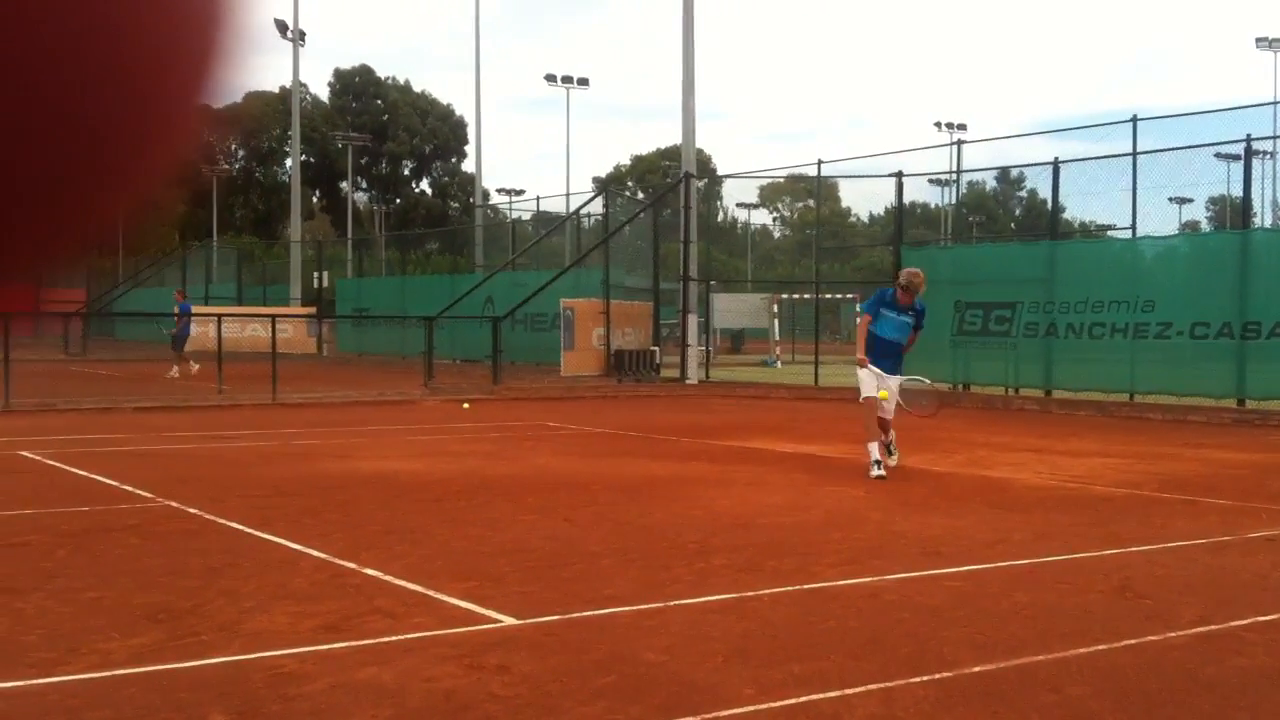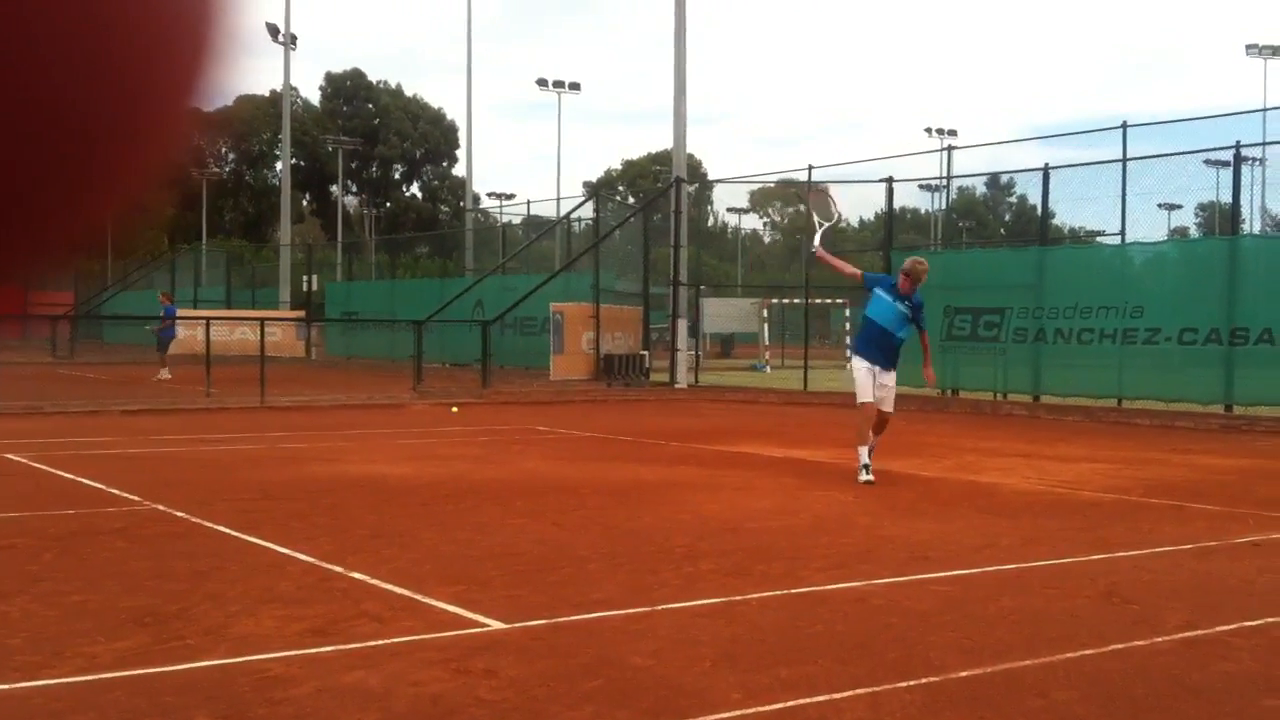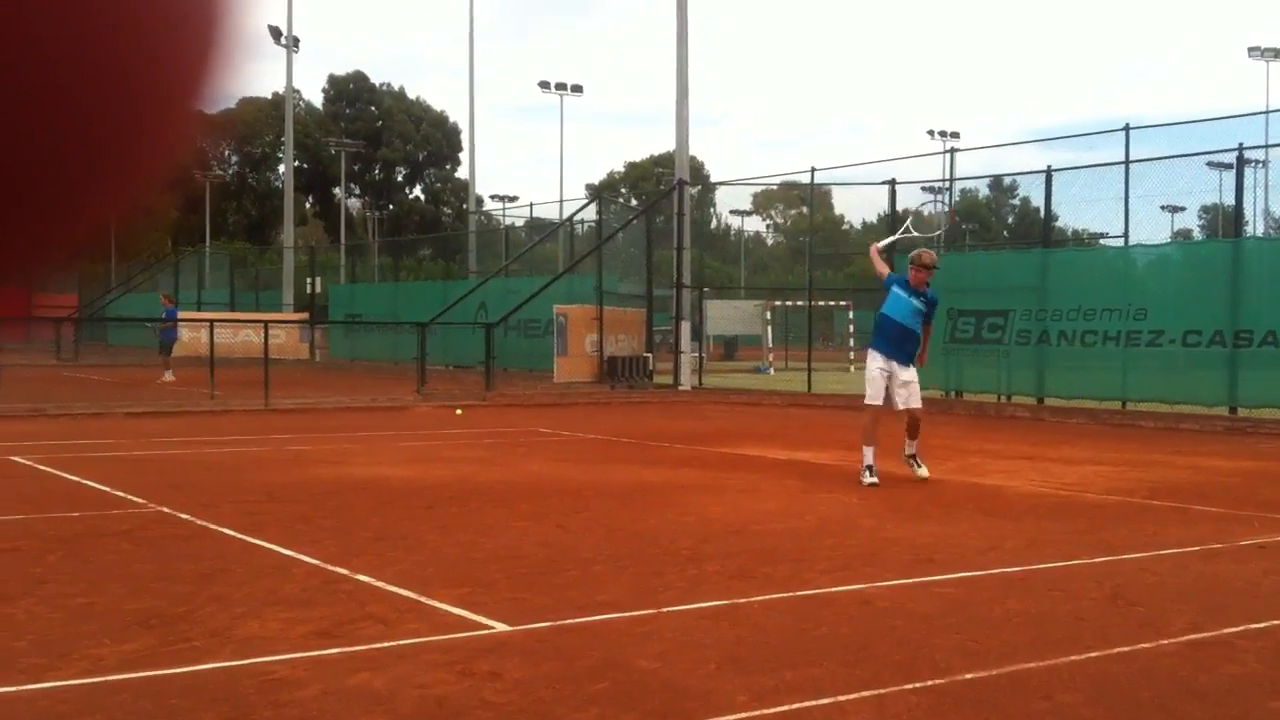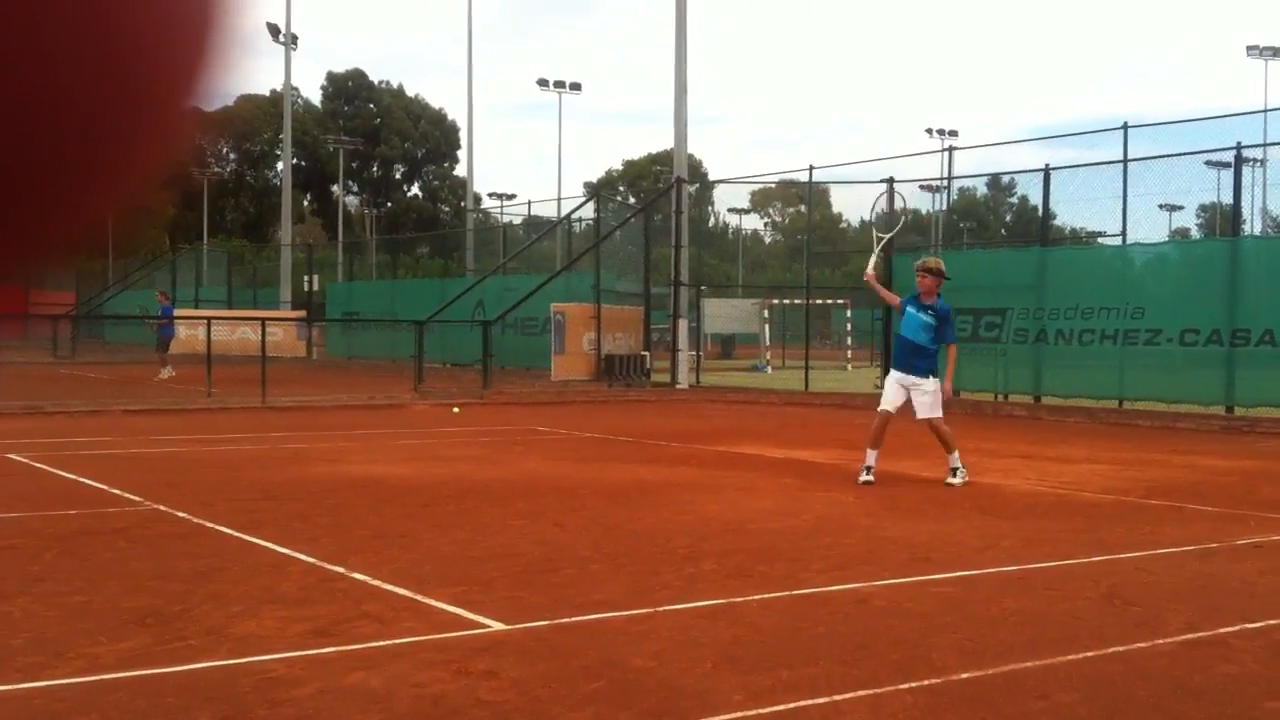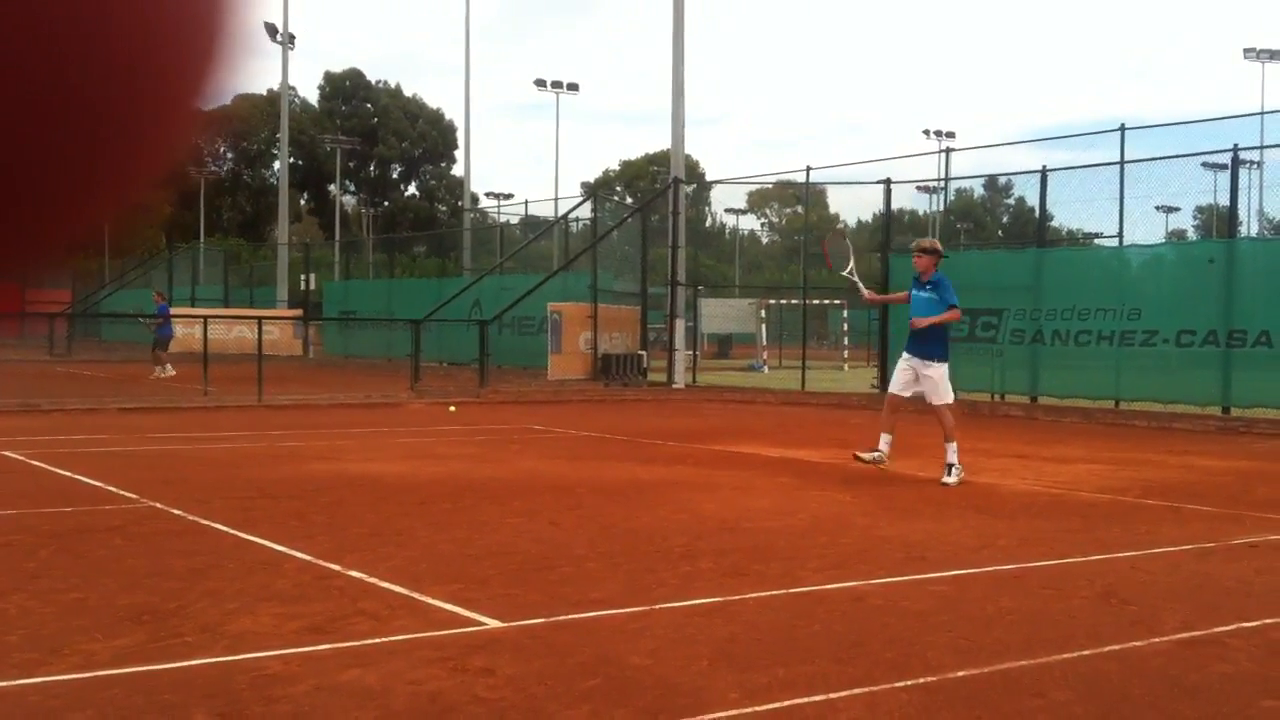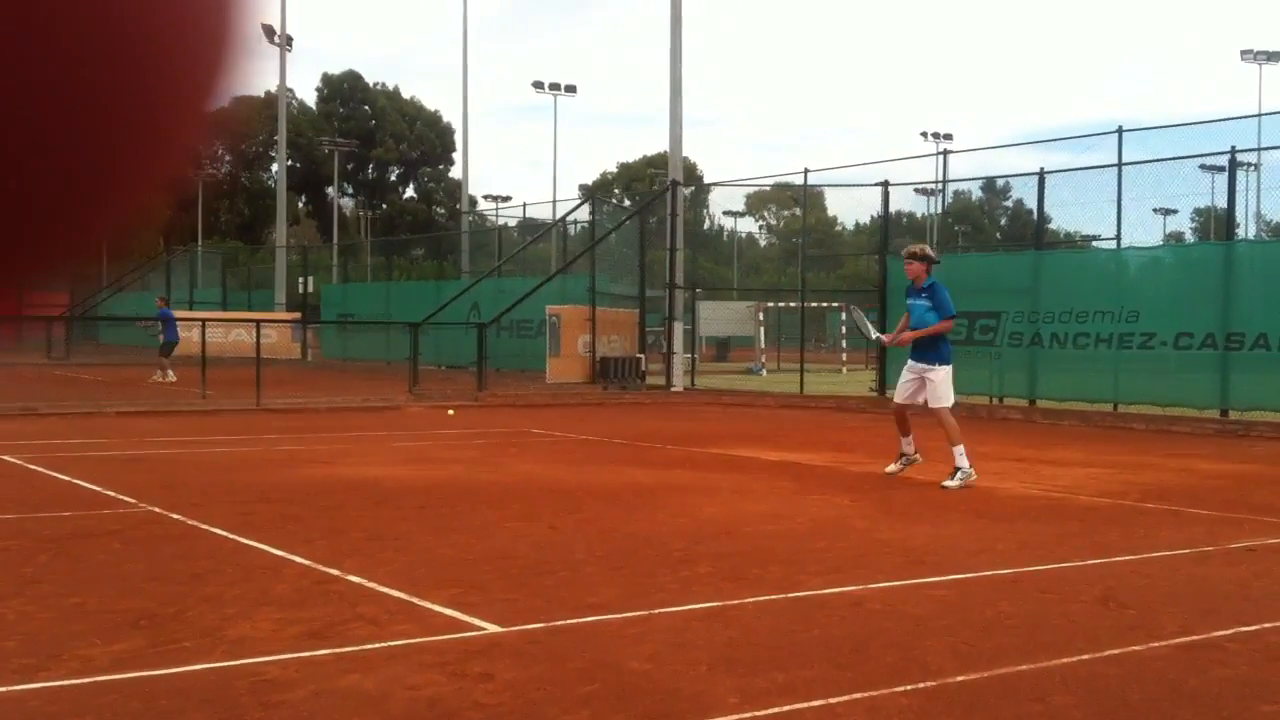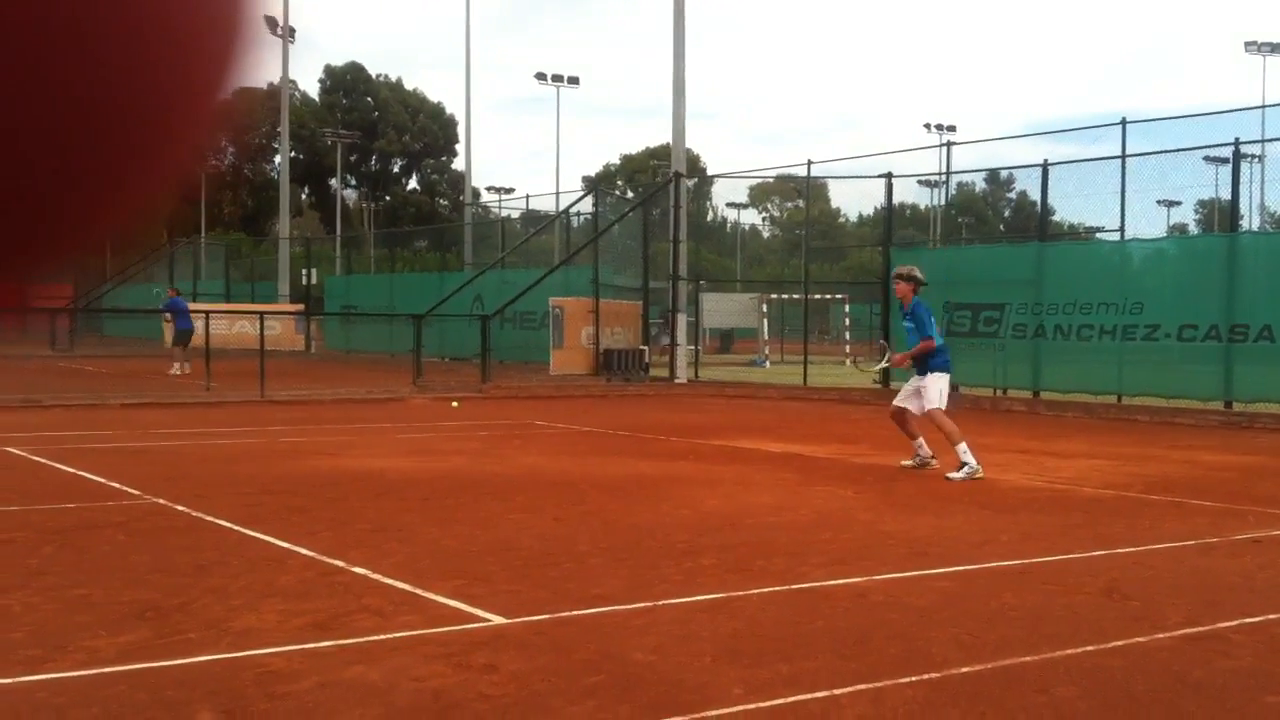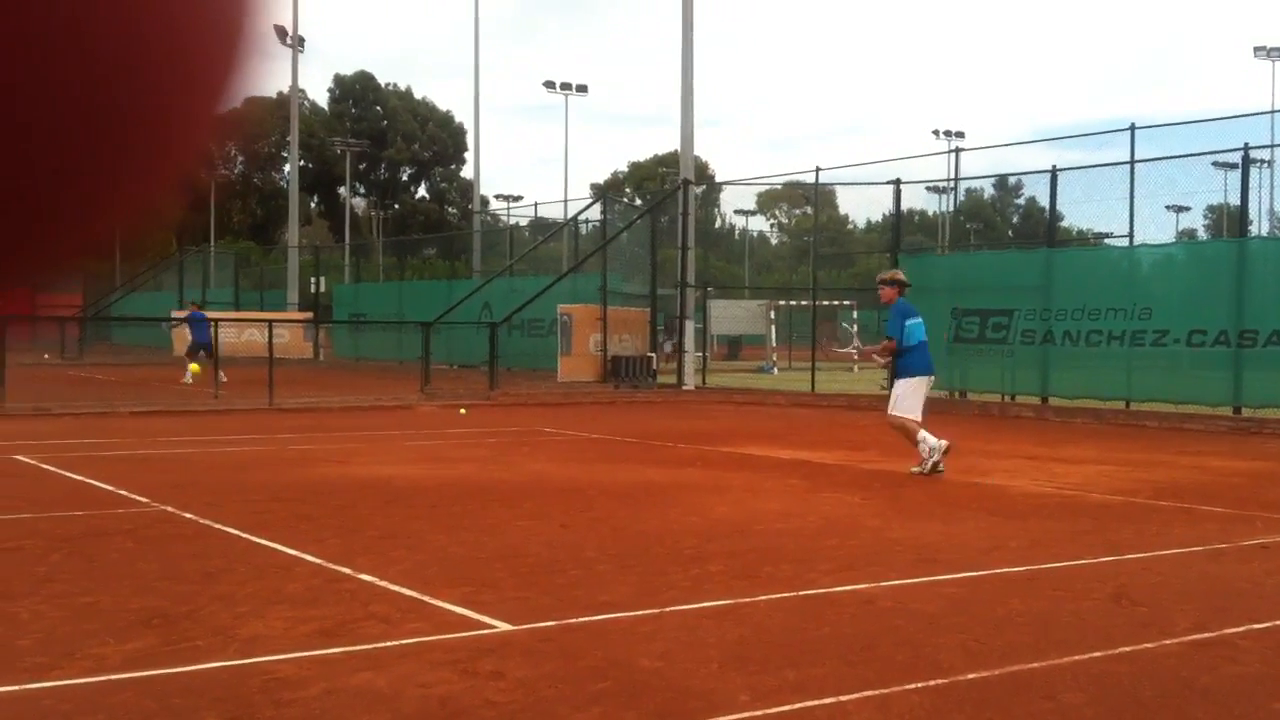
dt=0.2s
person 1, frame 1
left shoulder: (917, 309)
right shoulder: (882, 297)
right elbow: (864, 322)
right wrist: (860, 352)
left hip: (892, 369)
right hip: (869, 361)
left knee: (884, 419)
right knee: (870, 402)
left ankle: (886, 439)
right ankle: (875, 460)
person 1, frame 2
left shoulder: (916, 303)
right shoulder: (881, 282)
left elbow: (922, 333)
right elbow: (854, 272)
left wrist: (928, 365)
right wrist: (824, 256)
left hip: (886, 365)
right hip: (862, 358)
left knee: (884, 416)
right knee: (865, 407)
left ankle: (868, 445)
right ankle: (863, 464)
person 1, frame 3
left shoulder: (929, 299)
right shoulder: (898, 282)
right elbow: (883, 270)
left wrist: (923, 351)
right wrist: (874, 251)
left hip: (904, 363)
right hip: (878, 356)
left knee: (915, 413)
right knee: (873, 410)
left ankle: (911, 454)
right ankle: (868, 465)
person 1, frame 4
left shoulder: (942, 311)
right shoulder: (913, 299)
left elbow: (951, 347)
right elbow: (896, 303)
left wrist: (948, 379)
right wrist: (875, 284)
left hip: (924, 377)
right hip: (898, 372)
left knee: (935, 423)
right knee: (883, 417)
left ankle: (957, 467)
right ankle: (869, 466)
person 1, frame 5
left shoulder: (942, 284)
right shoulder: (917, 282)
left elbow: (955, 313)
left wrist: (928, 320)
right wrist: (878, 298)
left hip: (934, 358)
right hip: (910, 355)
left knee: (941, 407)
right knee: (892, 400)
left ankle: (954, 465)
right ankle: (881, 452)
person 1, frame 6
left shoulder: (937, 289)
right shoulder: (911, 290)
left elbow: (949, 323)
left wrist: (913, 334)
right wrist: (894, 335)
left hip: (937, 361)
right hip: (915, 361)
left knee: (940, 411)
right knee: (897, 407)
left ankle: (964, 468)
right ankle: (908, 453)
person 1, frame 7
left shoulder: (919, 309)
right shoulder: (906, 309)
left elbow: (930, 343)
left wrist: (904, 356)
right wrist: (910, 358)
left hip: (934, 370)
right hip: (923, 372)
left knee: (935, 414)
right knee: (897, 411)
left ankle: (969, 463)
right ankle: (924, 454)
person 1, frame 8
left shoulder: (897, 310)
right shoulder: (909, 308)
left elbow: (892, 344)
left wrist: (873, 350)
right wrist: (888, 356)
left hip: (910, 373)
right hip: (925, 371)
left knee: (896, 420)
right knee: (905, 420)
left ankle: (935, 445)
right ankle: (929, 458)
